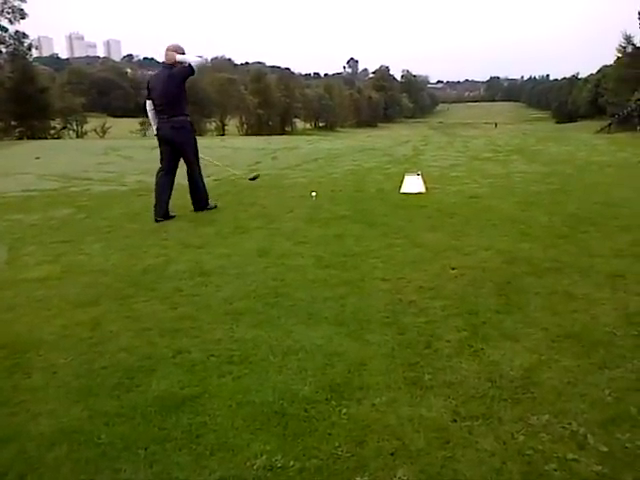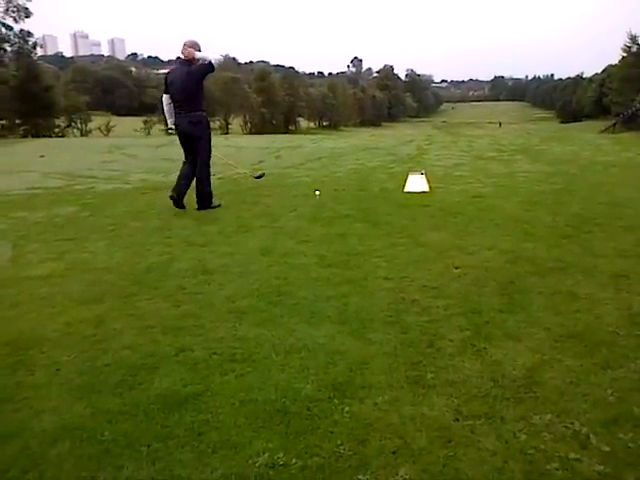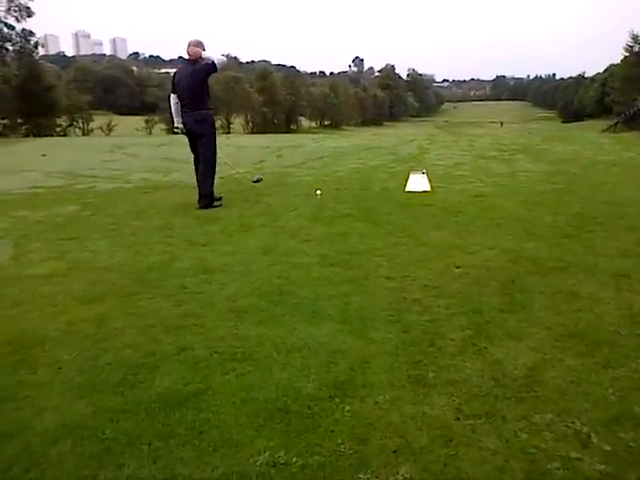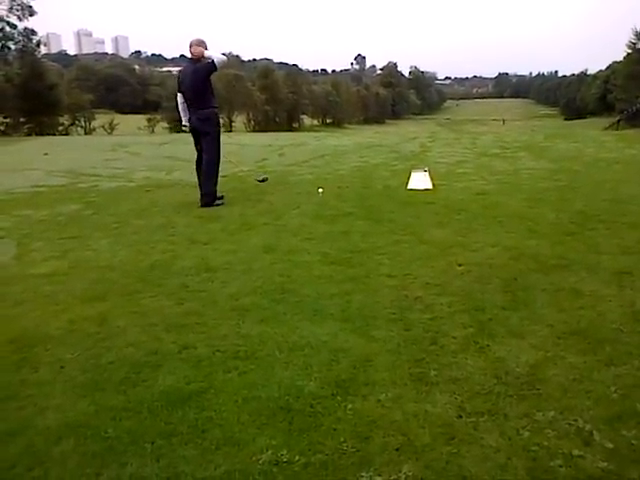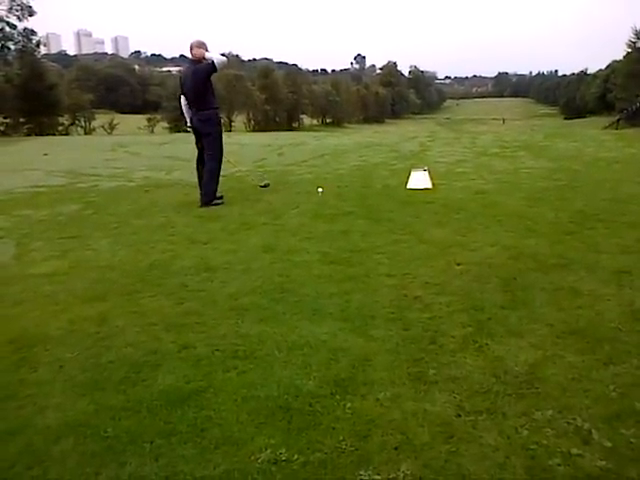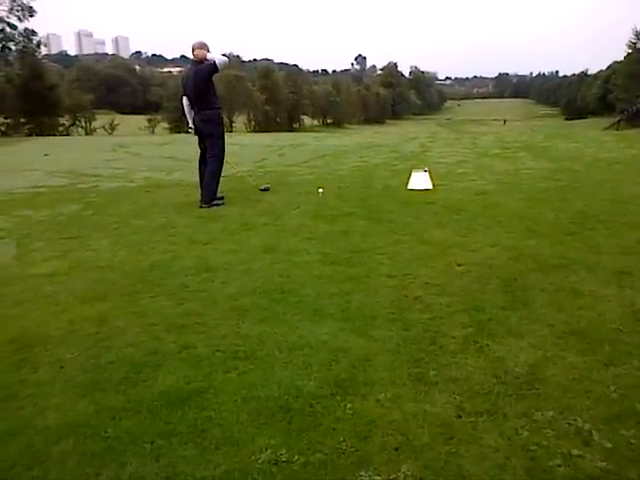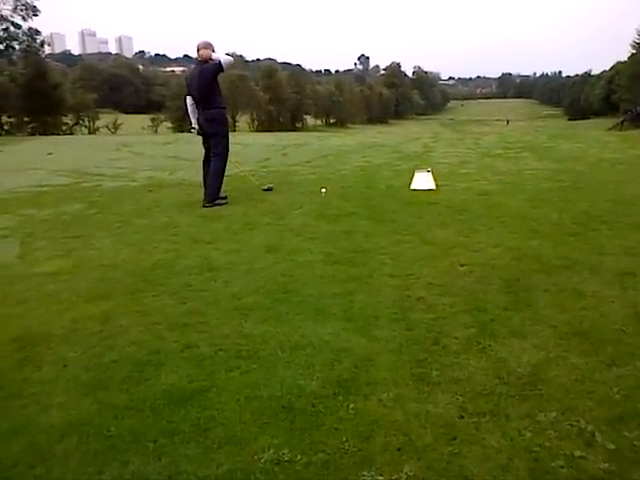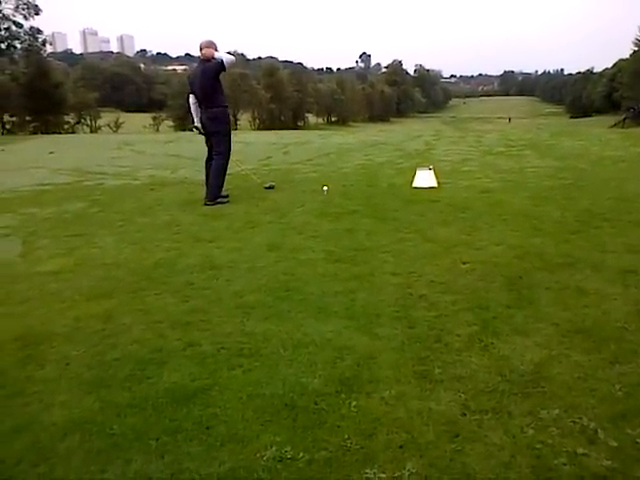
dt=0.3s
person 1, frame 1
left shoulder: (153, 78)
right shoulder: (176, 74)
left elbow: (149, 106)
right elbow: (199, 61)
left wrist: (156, 128)
right wrist: (178, 58)
left hip: (163, 128)
right hip: (181, 126)
left knee: (166, 169)
right knee: (193, 166)
left ankle: (161, 211)
right ankle: (200, 203)
person 1, frame 2
left shoulder: (171, 73)
right shoulder: (195, 71)
left elbow: (166, 100)
left wrist: (171, 123)
right wrist: (198, 55)
left hip: (180, 122)
right hip: (197, 121)
left knee: (190, 160)
right knee: (203, 161)
left ankle: (178, 193)
right ankle: (204, 200)
person 1, frame 3
left shoulder: (178, 73)
right shoulder: (199, 70)
left elbow: (174, 99)
right elbow: (221, 60)
left wrist: (178, 122)
right wrist: (203, 55)
left hip: (187, 120)
right hip: (202, 118)
left knee: (199, 158)
right knee: (207, 159)
left ankle: (206, 195)
right ankle: (206, 200)
person 1, frame 4
left shoulder: (183, 72)
right shoulder: (201, 68)
left elbow: (180, 98)
right elbow: (222, 59)
left wrist: (185, 120)
right wrist: (205, 54)
left hip: (194, 118)
right hip: (207, 117)
left knee: (202, 157)
right knee: (211, 157)
left ankle: (207, 193)
right ankle: (208, 198)
person 1, frame 5
left shoulder: (185, 73)
right shoulder: (200, 69)
left elbow: (183, 100)
right elbow: (222, 60)
left wrist: (190, 121)
right wrist: (205, 55)
left hip: (196, 118)
right hip: (209, 117)
left knee: (203, 156)
right knee: (213, 157)
left ankle: (207, 193)
right ankle: (207, 198)
person 1, frame 6
left shoulder: (187, 74)
right shoulder: (202, 70)
left elbow: (186, 101)
right elbow: (224, 60)
left wrist: (192, 123)
right wrist: (206, 56)
left hip: (199, 119)
right hip: (211, 117)
left knee: (205, 157)
right knee: (215, 156)
left ankle: (207, 194)
right ankle: (208, 198)
person 1, frame 7
left shoulder: (192, 74)
right shoulder: (207, 69)
left elbow: (189, 101)
right elbow: (229, 60)
left wrist: (195, 123)
right wrist: (212, 56)
left hip: (204, 118)
right hip: (216, 116)
left knee: (210, 156)
right knee: (218, 156)
left ankle: (211, 193)
right ankle: (211, 197)
person 1, frame 8
left shoulder: (195, 73)
right shoulder: (210, 68)
left elbow: (192, 100)
right elbow: (231, 59)
left wrist: (197, 122)
right wrist: (214, 54)
left hip: (206, 116)
right hip: (218, 115)
left knee: (212, 154)
right knee: (221, 154)
left ankle: (212, 191)
right ankle: (212, 196)
